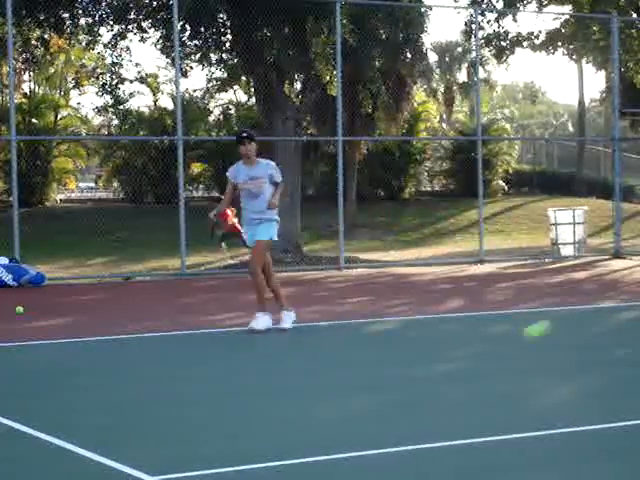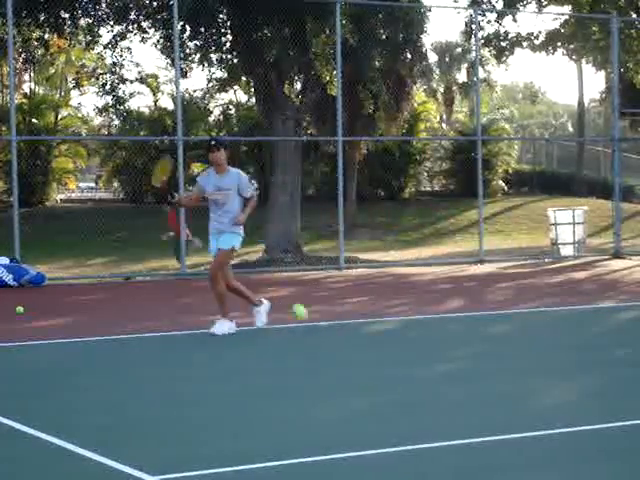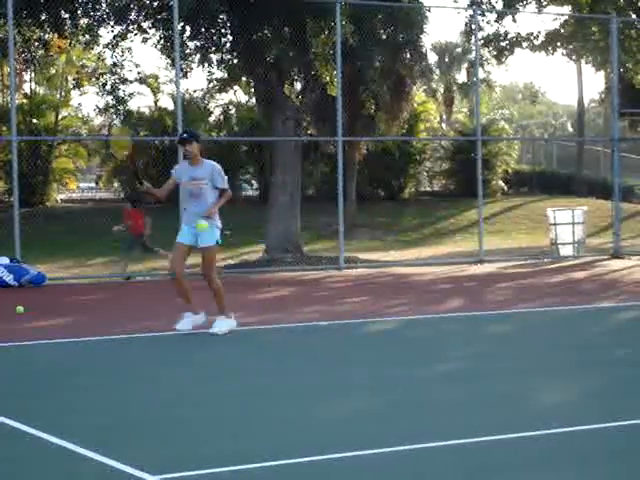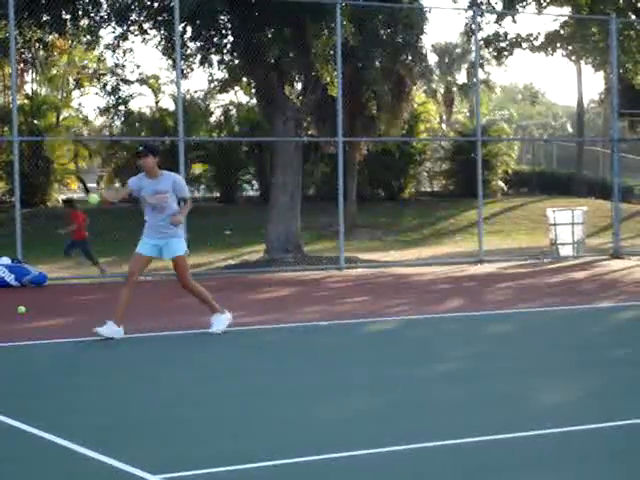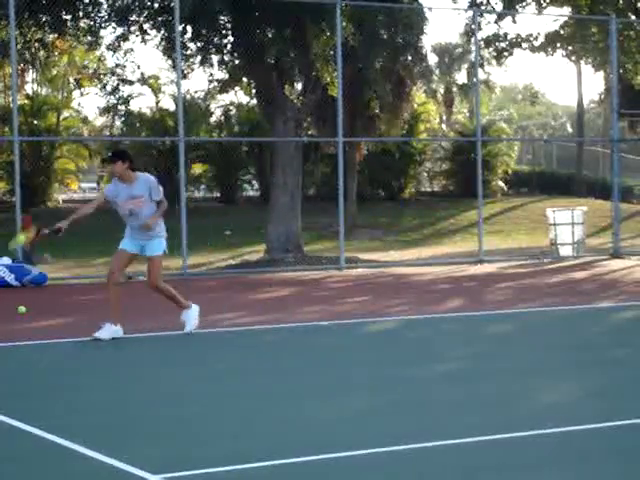
dt=0.2s
person 1, frame 1
left shoulder: (268, 166)
right shoulder: (235, 170)
left elbow: (280, 184)
right elbow: (227, 198)
left wrist: (275, 198)
right wrist: (217, 211)
left hip: (268, 221)
right hip: (249, 224)
left knee: (254, 266)
right knee: (267, 271)
left ankle: (263, 314)
right ankle: (286, 311)
person 1, frame 2
left shoulder: (238, 176)
right shoulder: (205, 177)
left elbow: (253, 198)
right elbow: (192, 201)
left wrist: (244, 215)
right wrist: (179, 200)
left hip: (232, 231)
right hip: (215, 232)
left knee: (214, 274)
right knee: (227, 281)
left ankle: (226, 320)
right ankle: (258, 303)
person 1, frame 3
left shoulder: (212, 167)
right shoulder: (179, 169)
left elbow: (227, 192)
right elbow: (162, 194)
left wrist: (215, 207)
right wrist: (148, 189)
left hip: (208, 225)
right hip: (187, 226)
left knee: (208, 274)
right knee: (175, 270)
left ankle: (226, 317)
right ankle: (194, 312)
person 1, frame 4
left shoulder: (174, 179)
right shoulder: (137, 181)
left elbow: (188, 202)
right elbow: (116, 197)
left wrist: (181, 215)
right wrist: (100, 194)
left hip: (173, 236)
right hip: (150, 237)
left knee: (186, 282)
right knee: (130, 277)
left ankle: (220, 314)
right ankle: (116, 325)
person 1, frame 5
left shoulder: (148, 180)
right shoulder: (114, 187)
left elbow: (163, 203)
right elbow: (91, 206)
left wrist: (154, 219)
right wrist: (68, 221)
left hip: (154, 237)
right hip: (132, 237)
left knee: (155, 283)
right knee: (113, 276)
left ankle: (187, 307)
right ankle: (114, 325)
